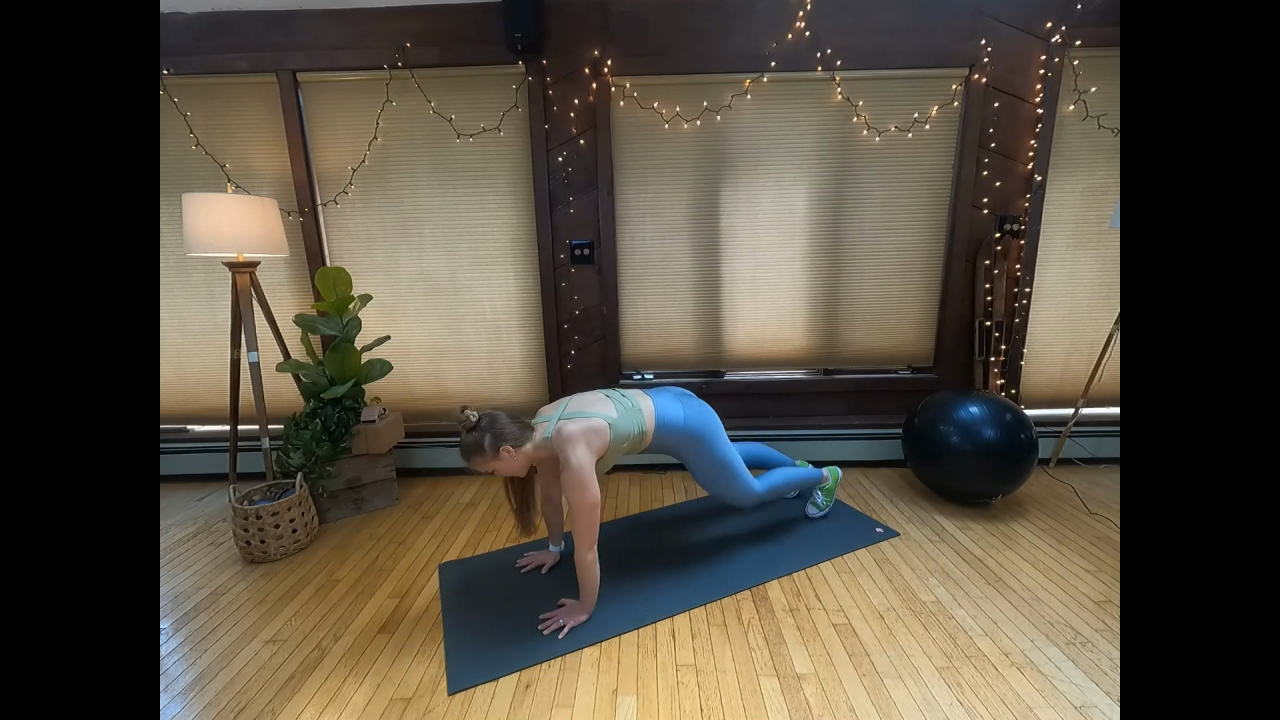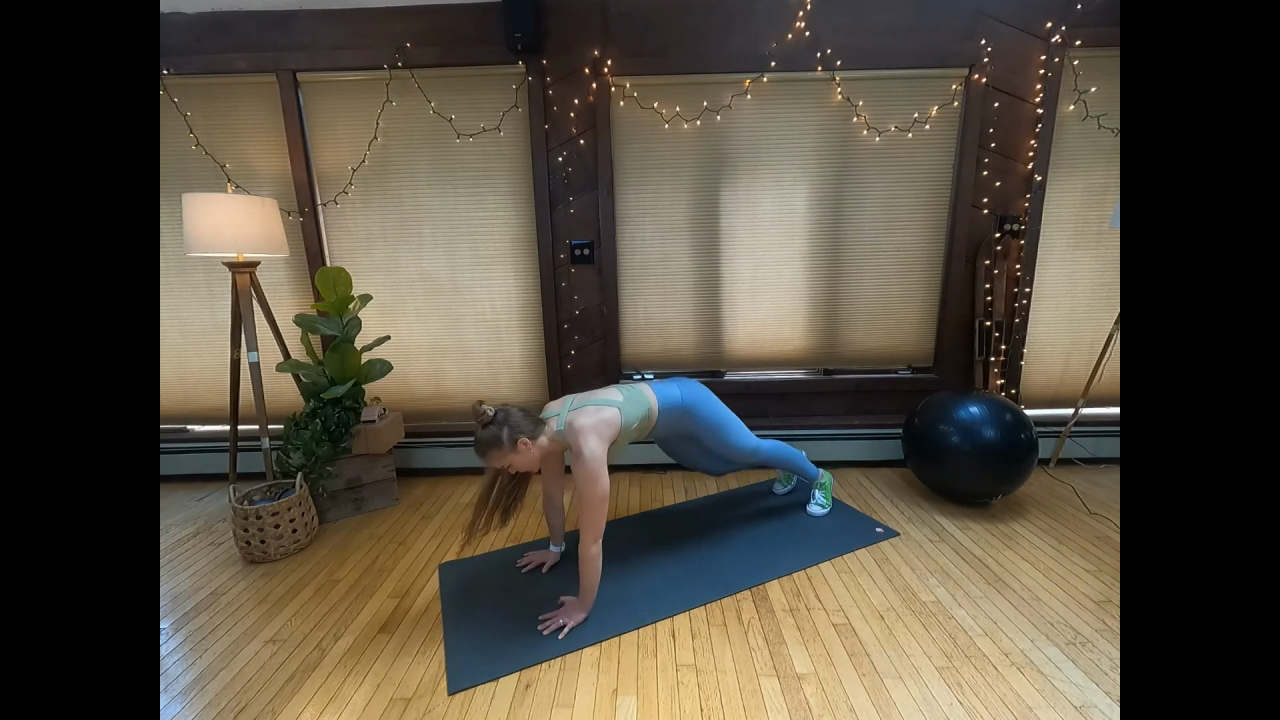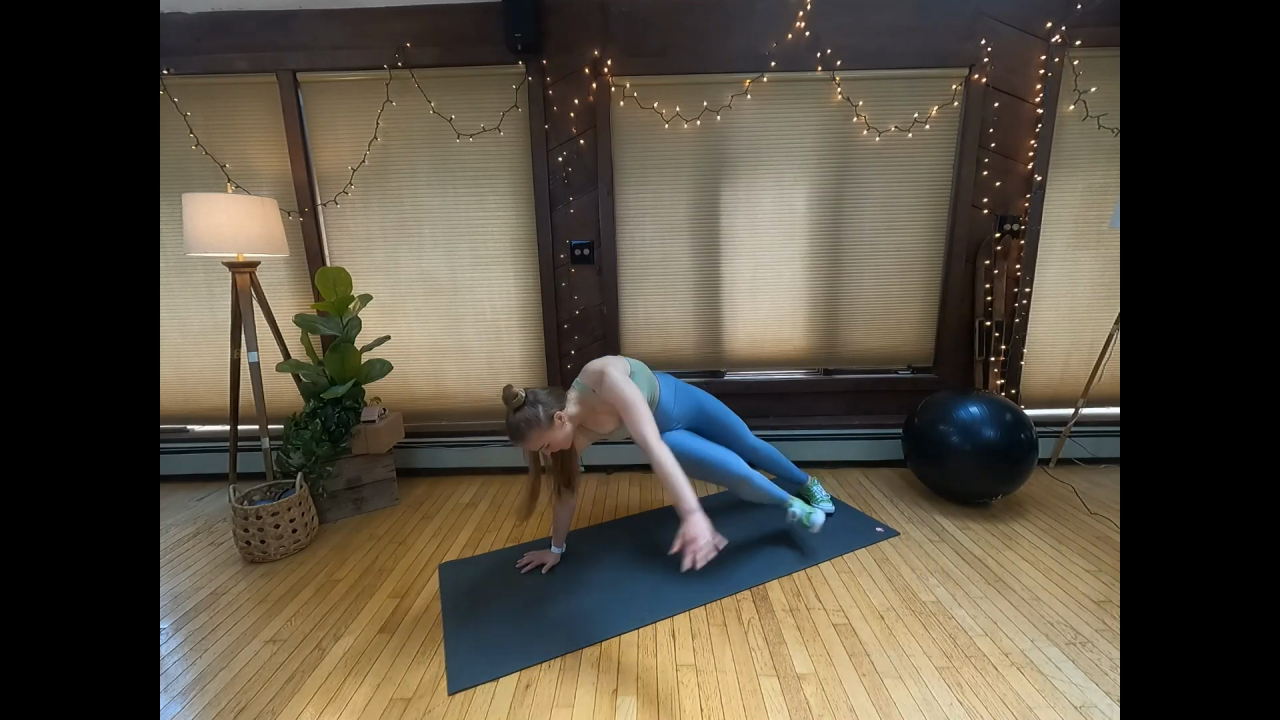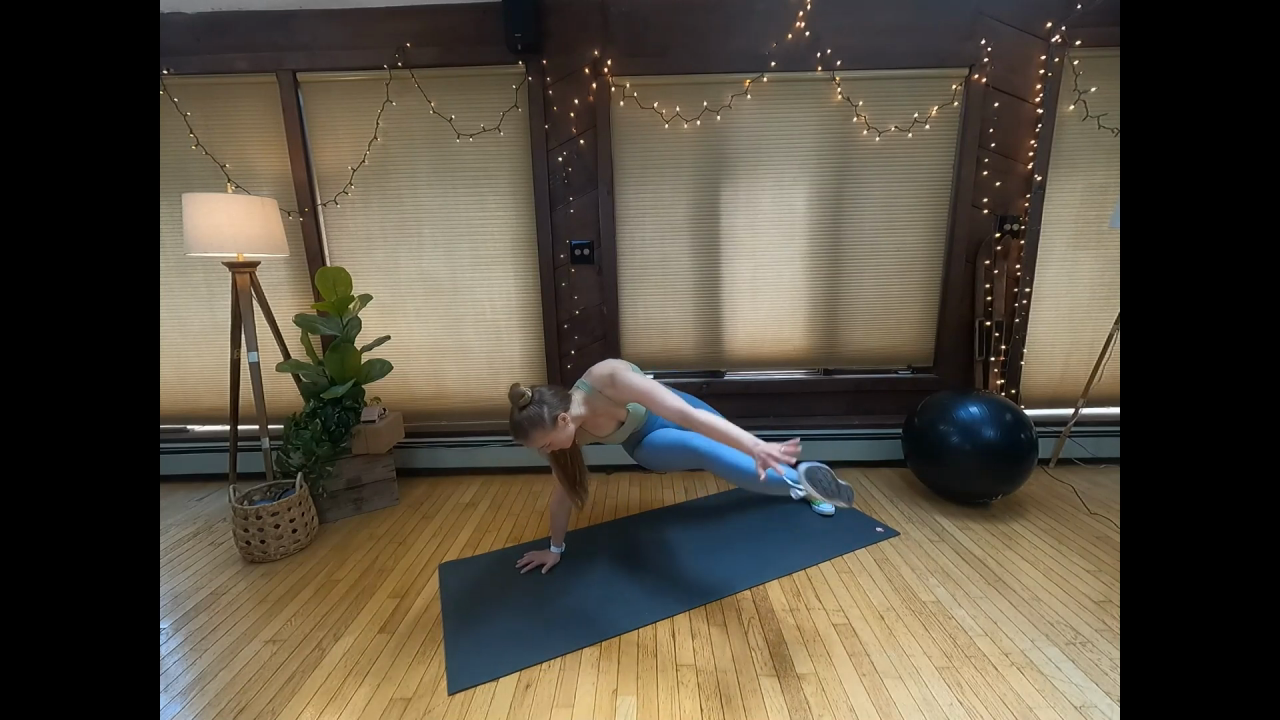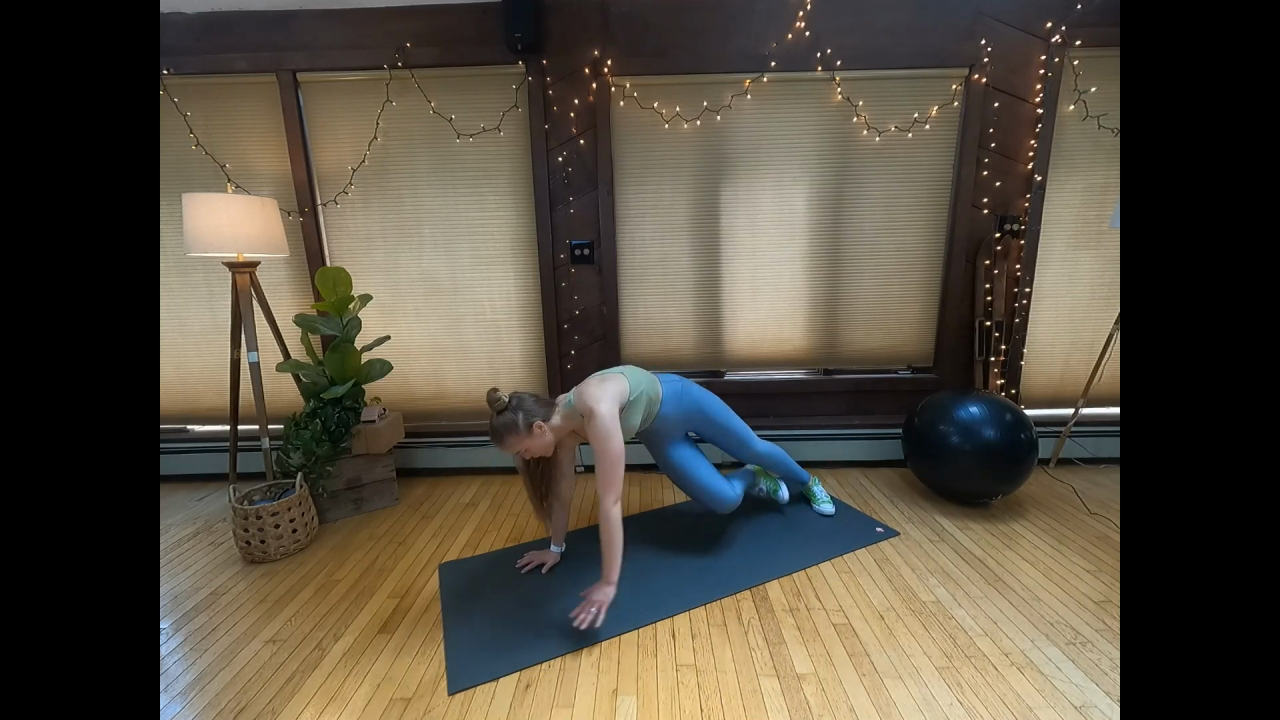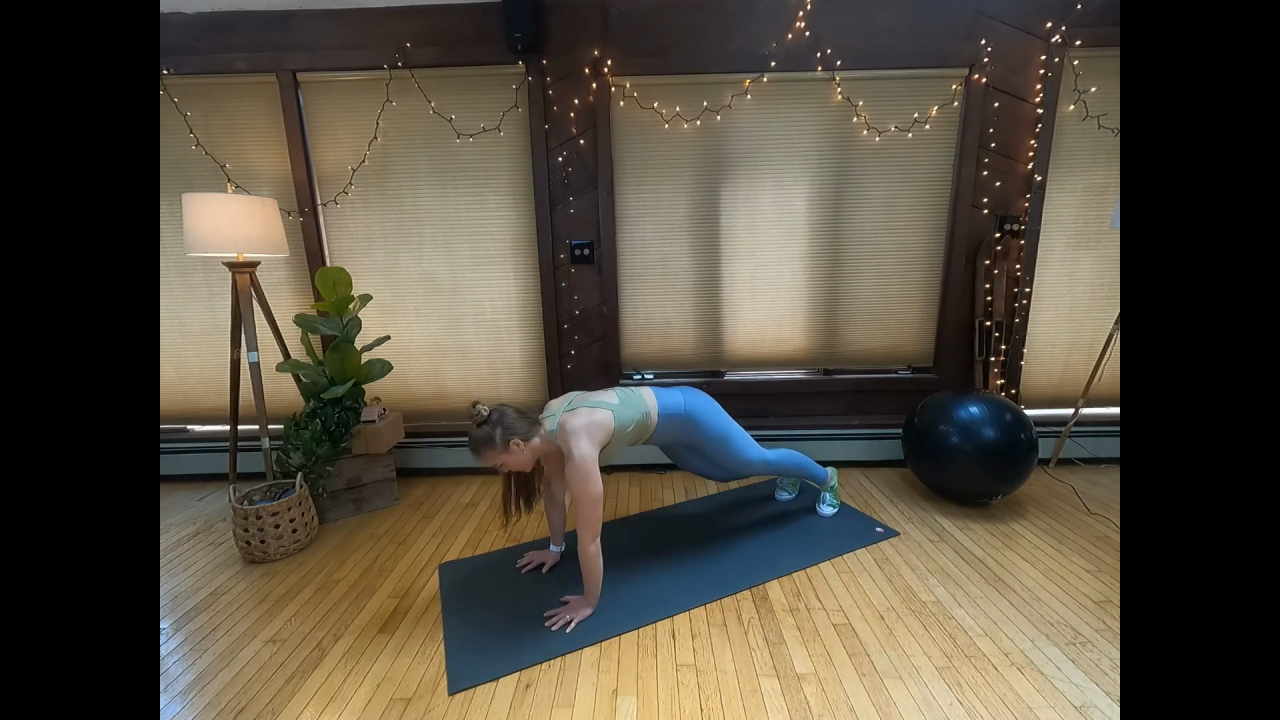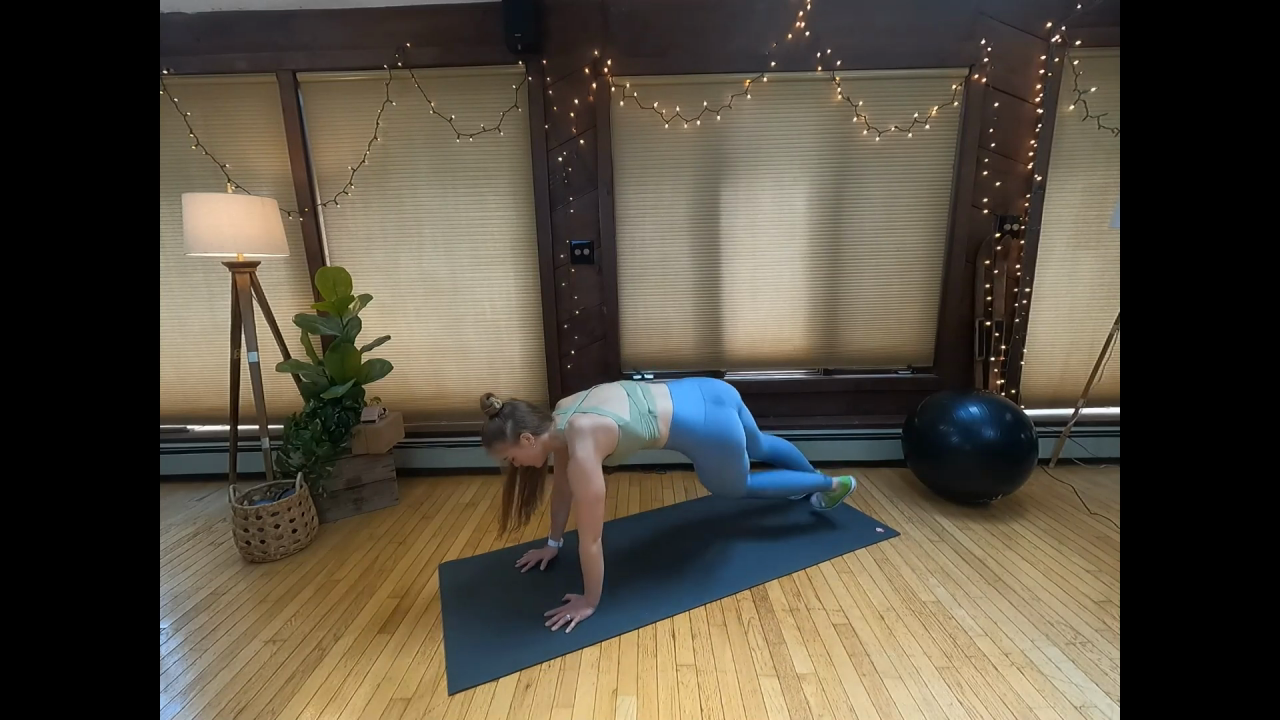
dt=0.3s
person 1, frame 1
left shoulder: (573, 454)
right shoulder: (541, 427)
left elbow: (586, 545)
right elbow: (549, 494)
left wrist: (585, 608)
right wrist: (554, 547)
left hip: (683, 421)
right hip: (662, 403)
left knee: (743, 493)
right knee: (730, 456)
left ankle: (822, 477)
right ankle: (795, 467)
person 1, frame 2
left shoulder: (585, 444)
right shoulder: (546, 424)
left elbow: (592, 538)
right elbow: (552, 493)
left wrist: (583, 606)
right wrist: (555, 547)
left hip: (682, 402)
right hip: (656, 402)
left knee: (749, 448)
right knee: (716, 464)
left ankle: (818, 477)
right ankle: (788, 464)
person 1, frame 3
left shoulder: (604, 377)
right shoulder: (568, 425)
left elbow: (654, 446)
right elbow: (566, 490)
left wrist: (692, 515)
right wrist: (556, 547)
left hip: (672, 399)
right hip: (657, 427)
left knee: (749, 445)
left ankle: (807, 485)
right ankle: (790, 502)
person 1, frame 4
left shoulder: (609, 378)
right shoulder: (567, 426)
left elbow: (685, 414)
right elbow: (563, 490)
left wrist: (754, 445)
right wrist: (555, 547)
left hip: (667, 414)
right hip: (648, 446)
left ankle: (803, 483)
right ankle: (799, 484)
person 1, frame 5
left shoulder: (596, 408)
right shoulder: (560, 418)
left elbow: (610, 503)
right elbow: (562, 487)
left wrist: (608, 582)
right wrist: (556, 546)
left hip: (677, 397)
right hip: (658, 430)
left knee: (753, 449)
right knee: (724, 501)
left ankle: (808, 483)
right ankle: (756, 479)
person 1, frame 6
left shoulder: (576, 444)
right shoulder: (546, 424)
left elbow: (589, 537)
right elbow: (553, 489)
left wrist: (588, 601)
right wrist: (555, 547)
left hip: (684, 412)
right hip: (660, 415)
left knee: (757, 459)
right knee: (723, 470)
left ankle: (826, 480)
right ankle: (788, 477)
person 1, frame 7
left shoulder: (581, 447)
right shoulder: (559, 416)
left elbow: (590, 537)
right elbow: (562, 478)
left wrist: (589, 602)
right wrist: (553, 541)
left hip: (706, 426)
right hip: (703, 394)
left knee: (732, 487)
right knee: (756, 447)
left ankle: (831, 485)
right ankle: (812, 485)
